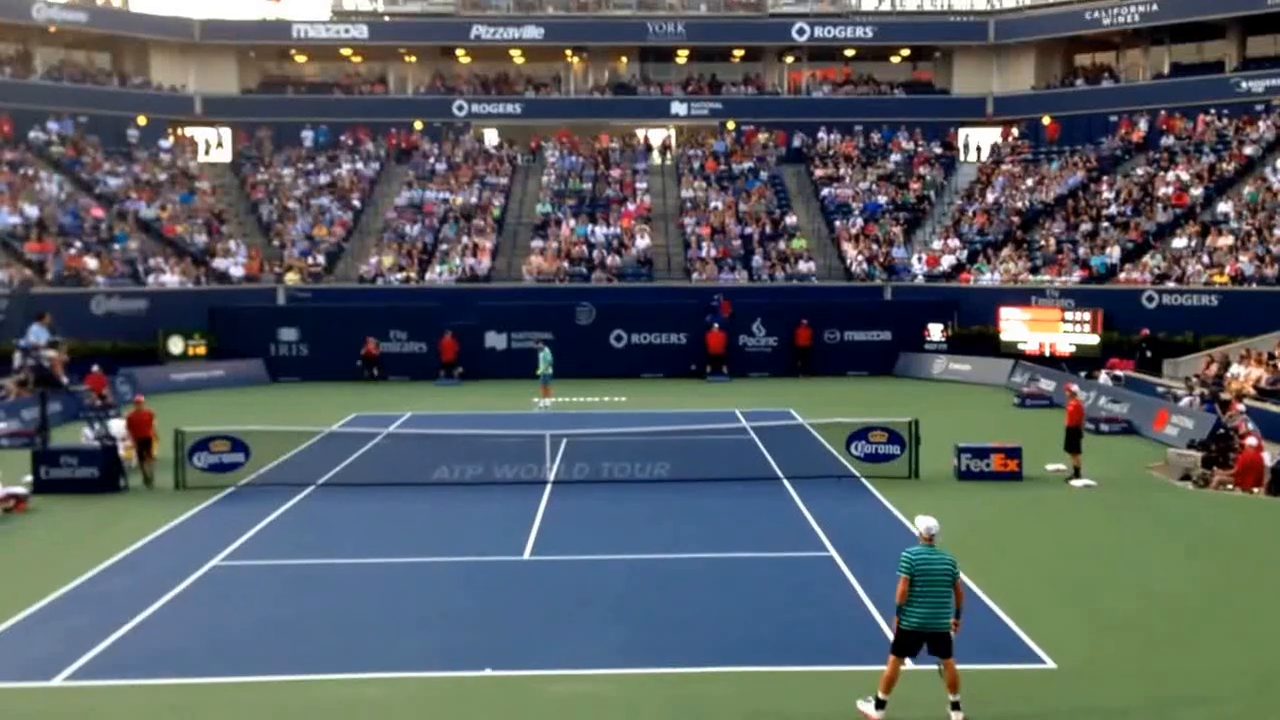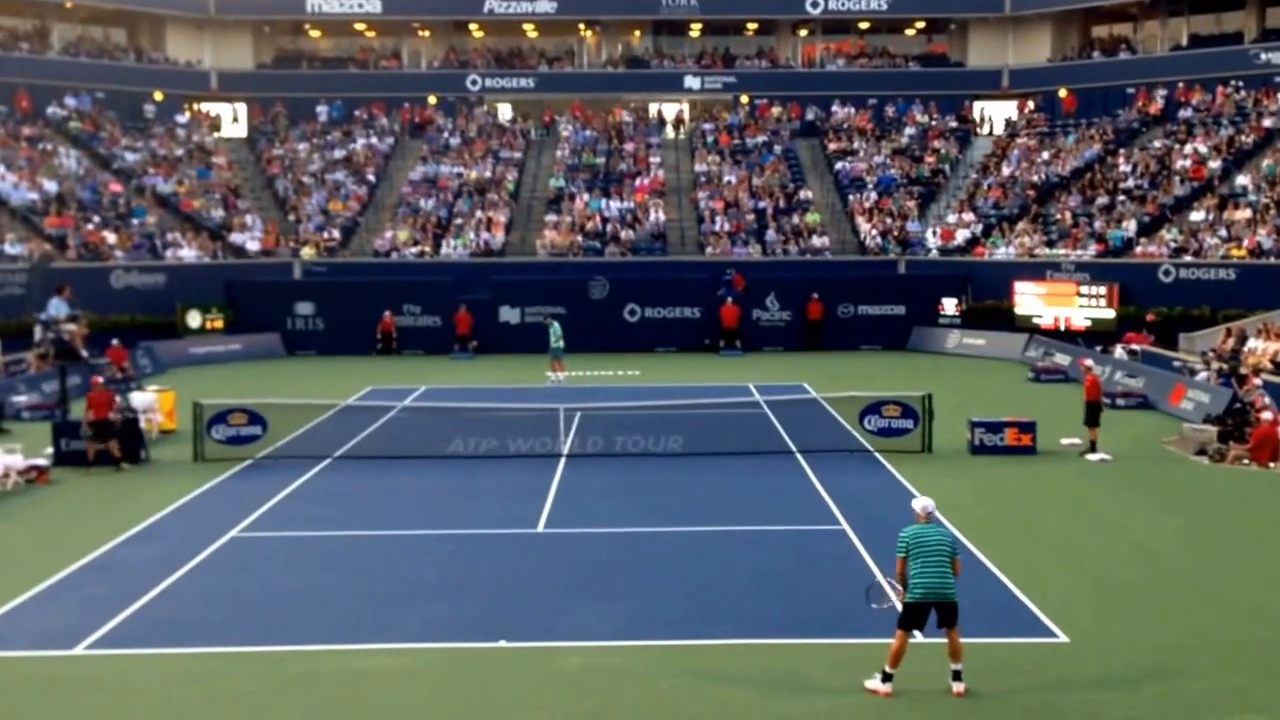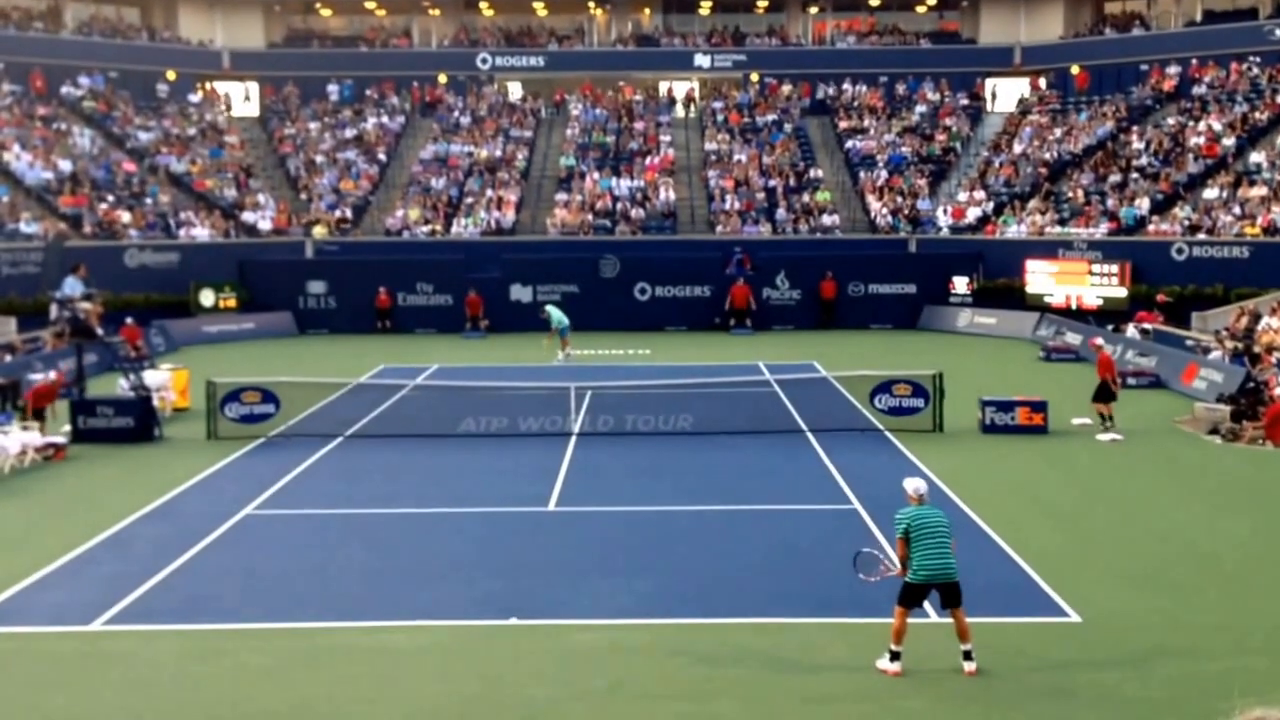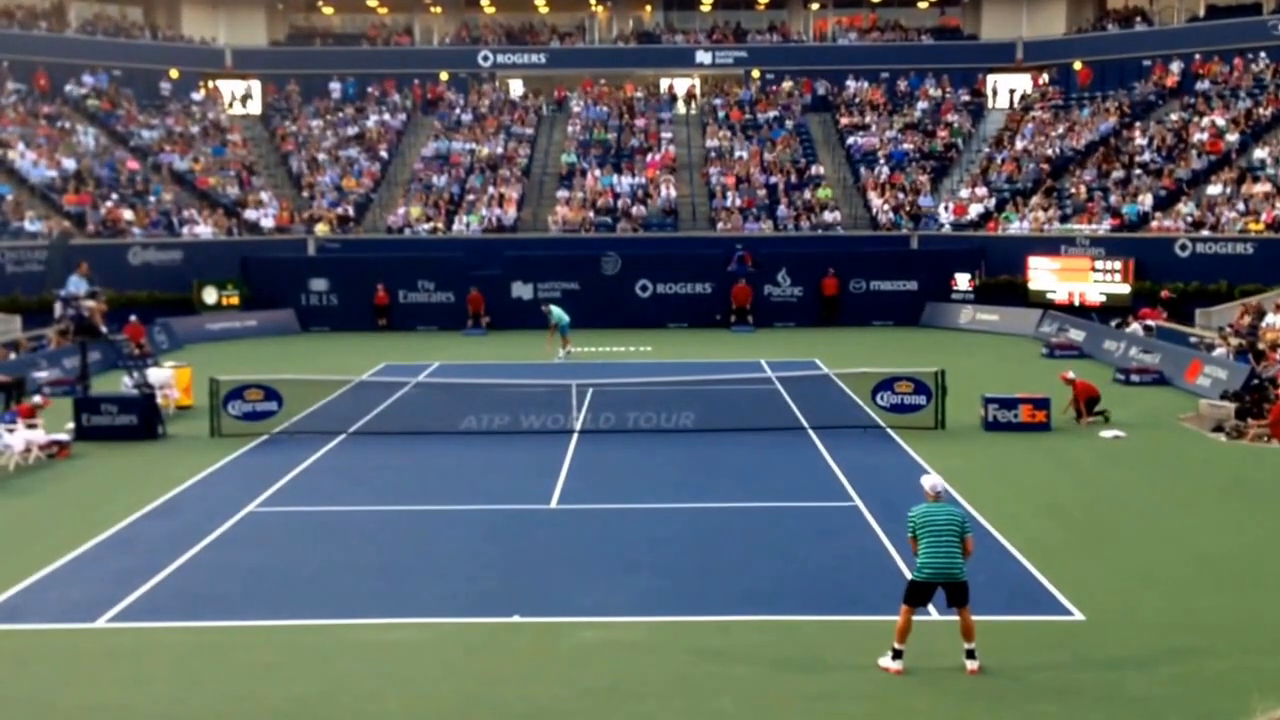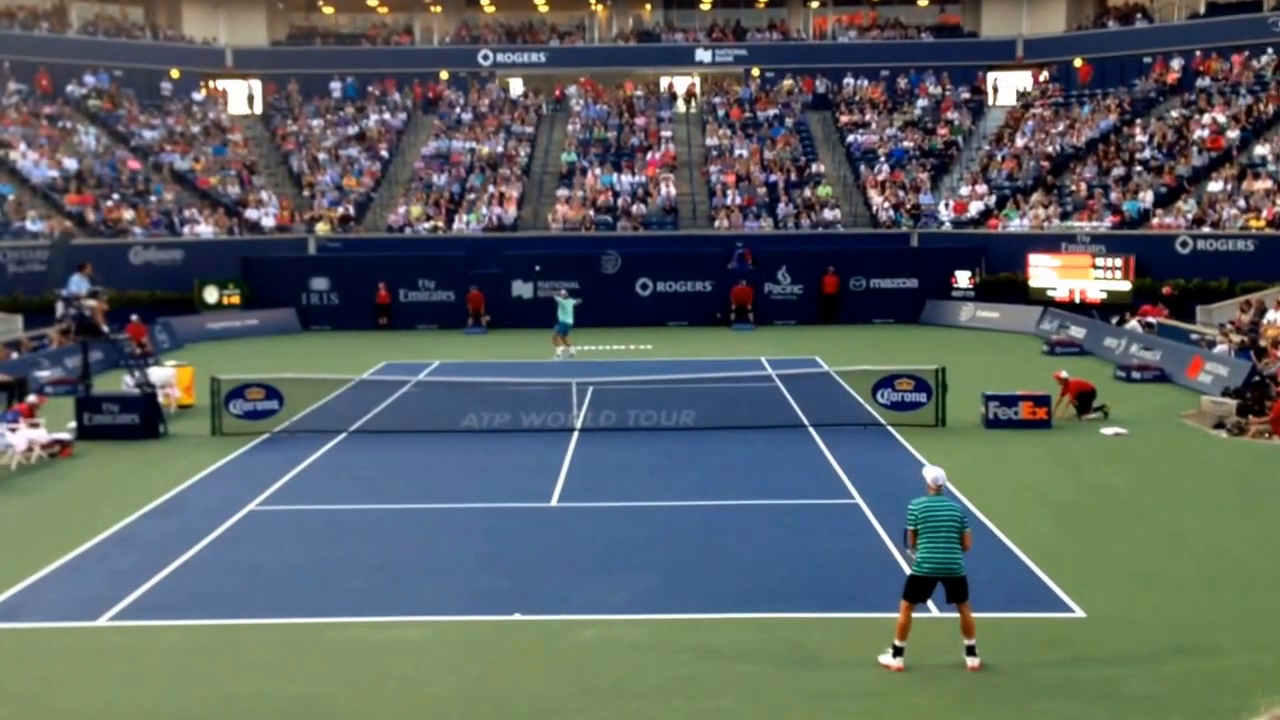
dt=1s
person 1, frame 1
left shoulder: (910, 555)
right shoulder: (949, 559)
left elbow: (903, 589)
right elbow: (959, 591)
left wrist: (898, 615)
right wrist: (957, 616)
left hip: (912, 621)
right hip: (941, 622)
left knee: (894, 662)
right knee: (949, 663)
person 1, frame 2
left shoulder: (907, 533)
right shoulder: (947, 534)
left elbow: (900, 569)
right elbow: (957, 570)
left wrist: (904, 589)
left hip: (918, 593)
right hip: (947, 592)
left knee: (902, 635)
right knee: (953, 633)
left ankle: (885, 681)
right ankle: (957, 681)
person 1, frame 3
left shoulder: (903, 515)
right shoulder: (940, 515)
left elbow: (901, 552)
right elbow: (949, 549)
left wrist: (903, 568)
left hip: (919, 574)
right hip: (948, 572)
left knee: (900, 612)
right knee: (958, 613)
left ankle: (894, 661)
right ankle: (969, 660)
person 1, frame 4
left shoulder: (915, 512)
right shoulder: (958, 513)
left elbow: (915, 549)
right elbow: (969, 549)
left hip: (925, 572)
right hip: (955, 572)
left knee: (906, 611)
right knee: (964, 612)
left ankle: (896, 659)
right ankle: (971, 659)
person 1, frame 5
left shoulder: (916, 506)
right shoulder: (957, 508)
left elbow: (911, 542)
right elbow: (967, 544)
left hip: (925, 567)
right hip: (954, 567)
left knee: (906, 607)
right knee: (964, 608)
left ankle: (897, 657)
right ankle: (972, 656)
